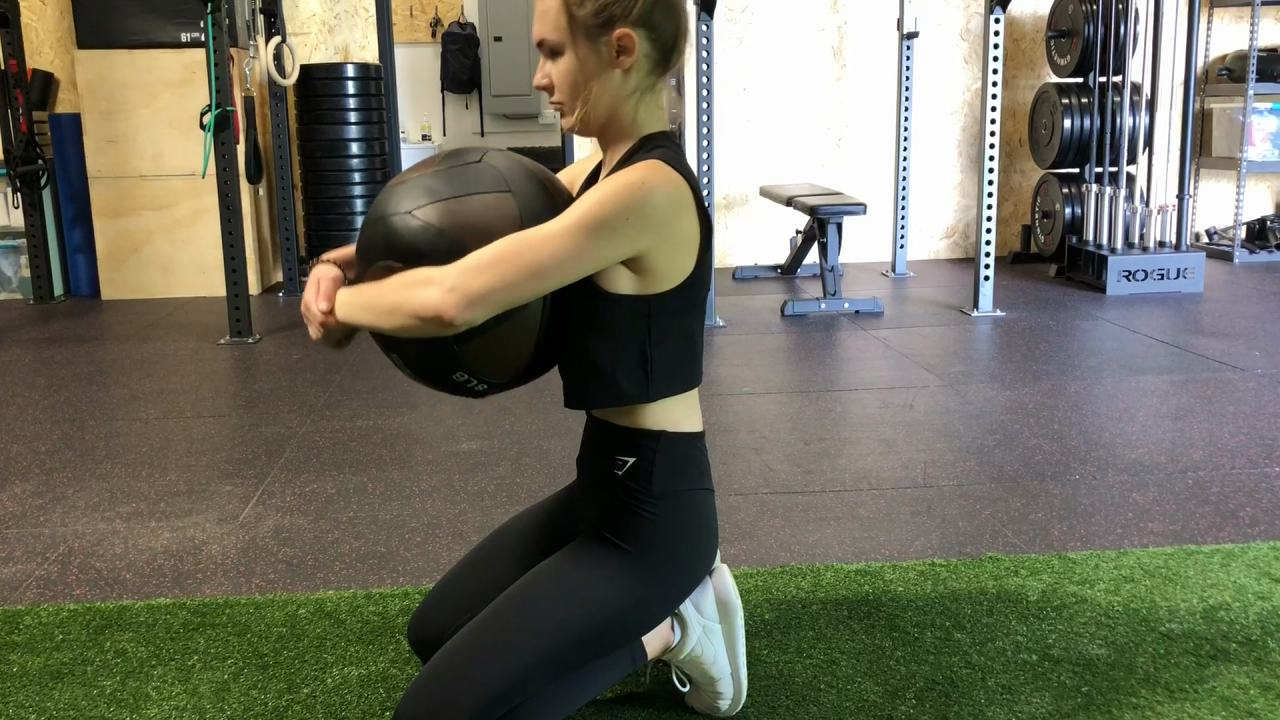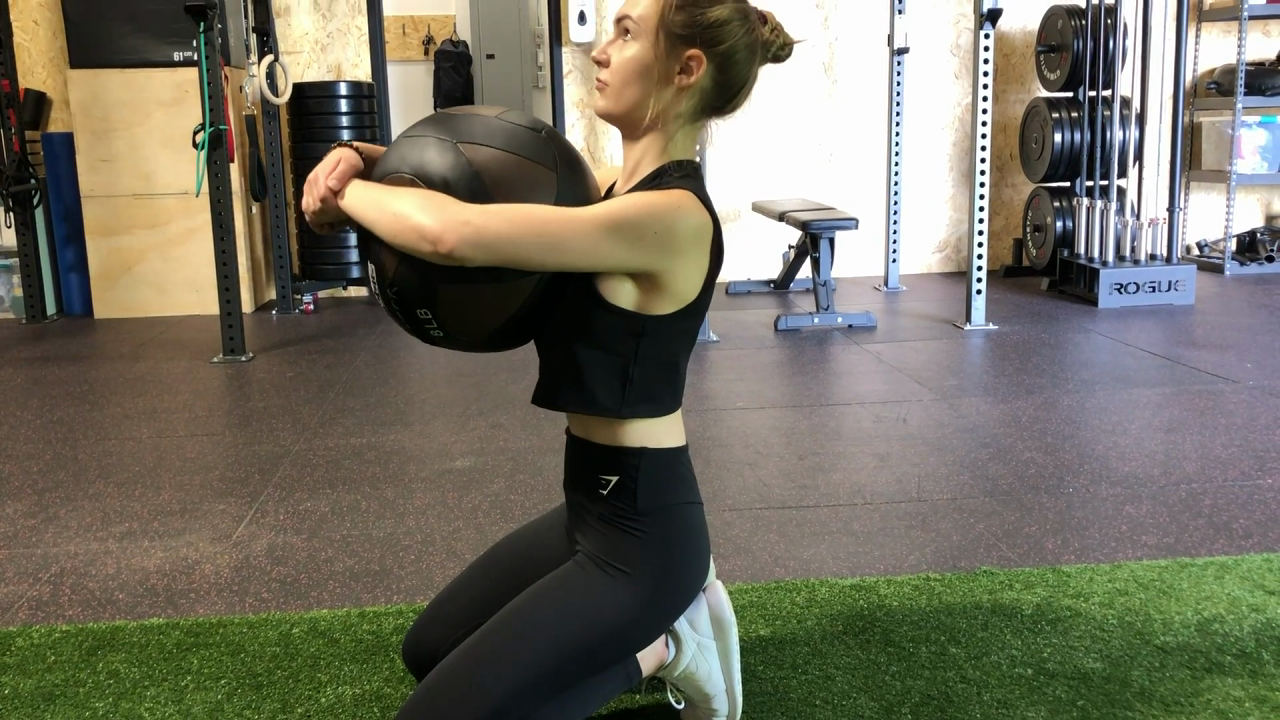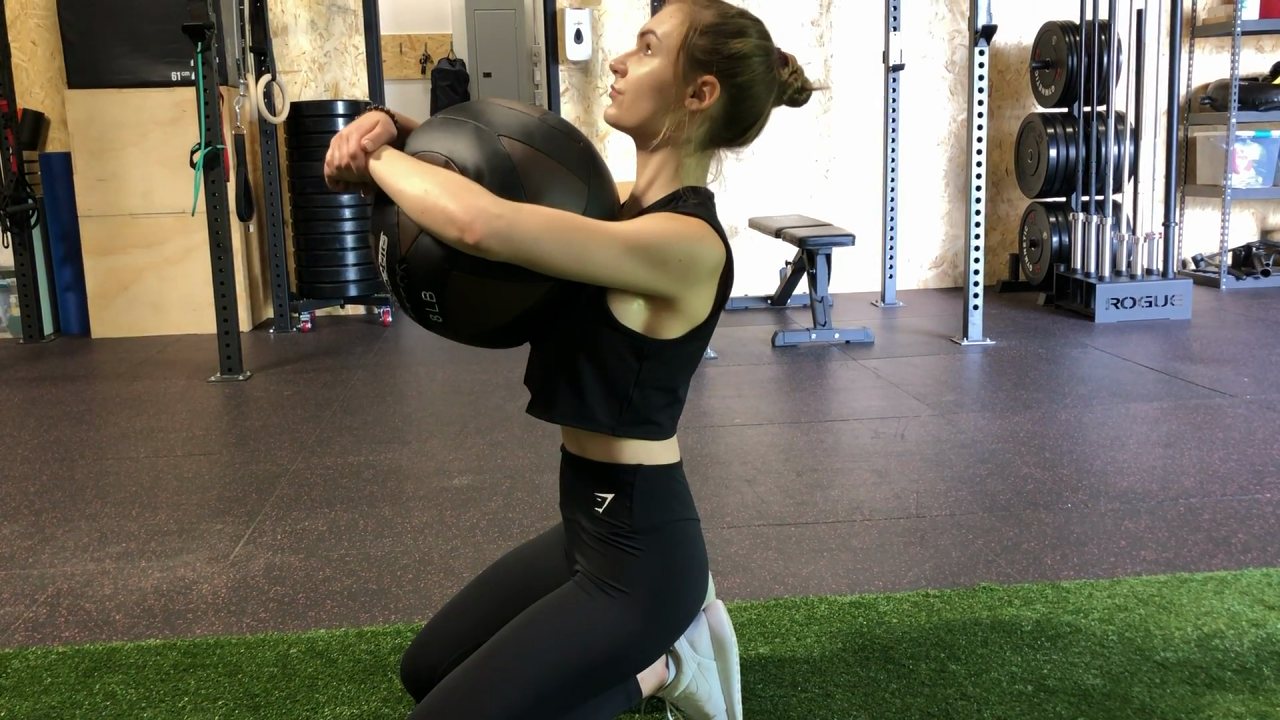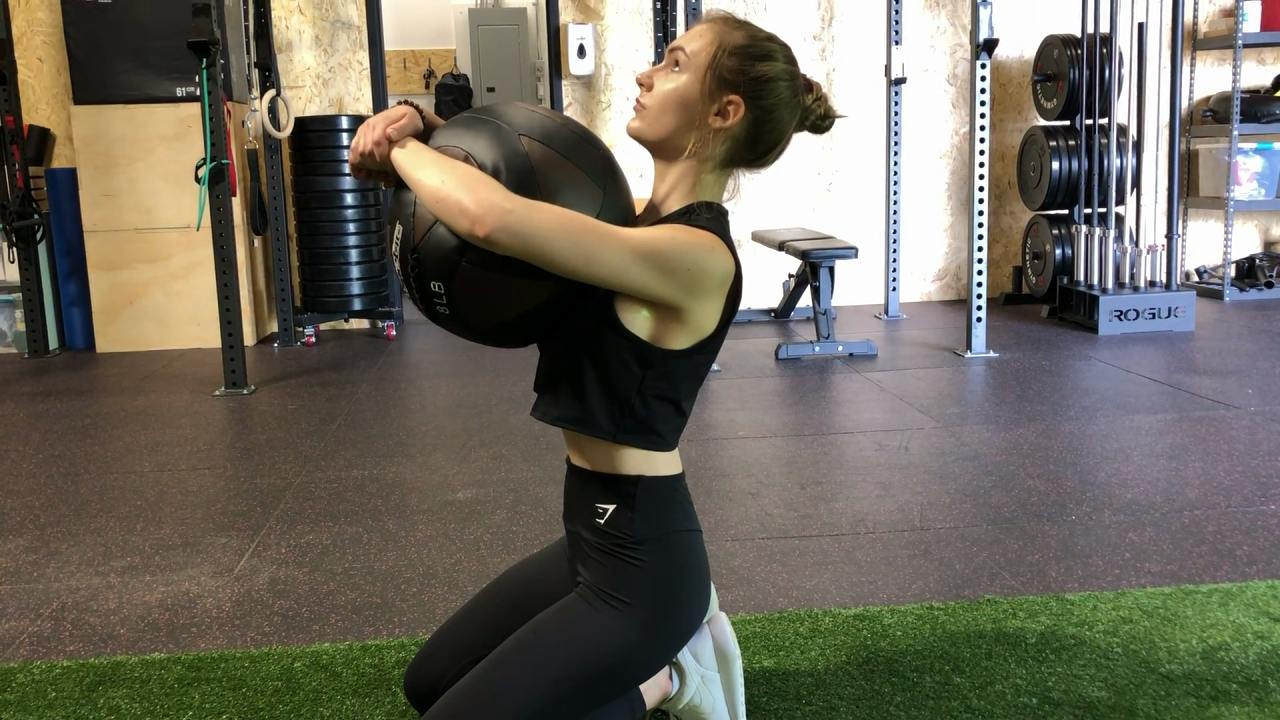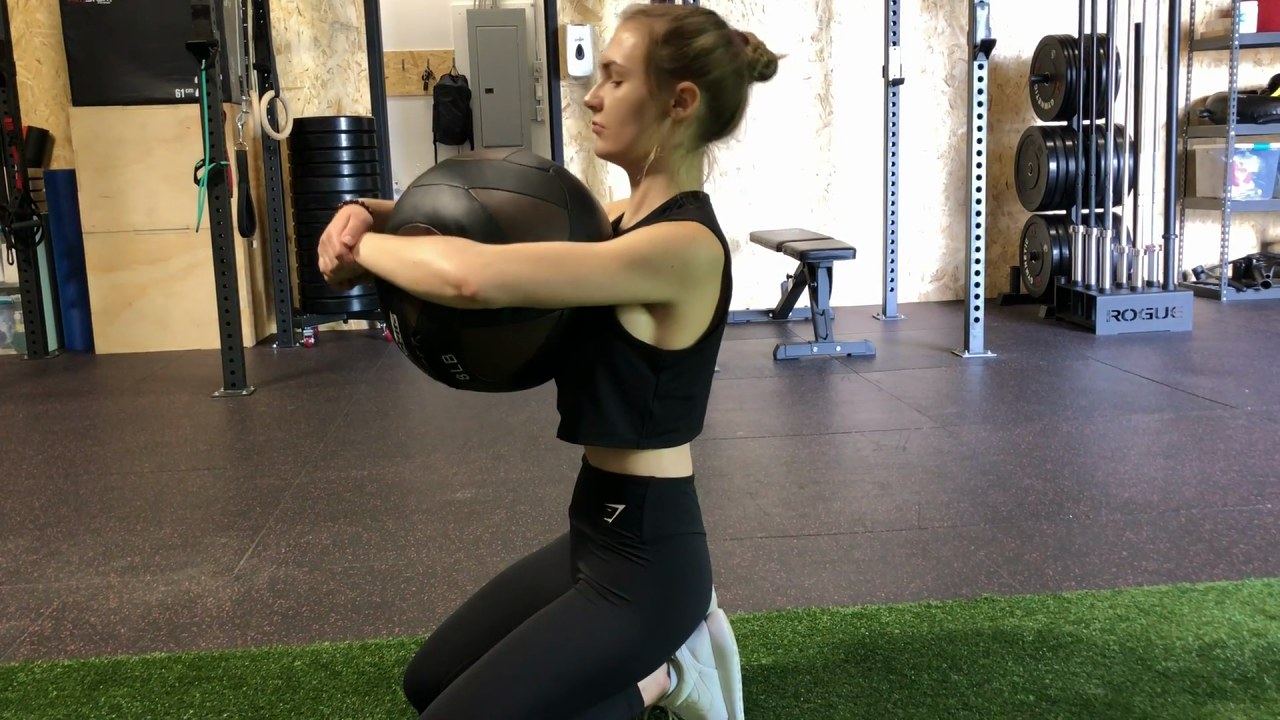
dt=1s
person 1, frame 1
left shoulder: (648, 188)
right shoulder: (607, 168)
left elbow: (450, 299)
left wrist: (341, 306)
right wrist: (341, 263)
left hip: (652, 511)
right hip: (608, 480)
right knee: (433, 633)
left ankle: (664, 629)
right ankle: (658, 608)
person 1, frame 2
left shoulder: (671, 215)
right shoulder: (624, 185)
left elbow: (454, 234)
left wrist: (347, 193)
right wrist: (359, 159)
left hip: (641, 528)
right hip: (599, 502)
right knee: (427, 651)
left ankle: (658, 647)
right ankle: (657, 624)
person 1, frame 3
left shoulder: (686, 241)
right shoulder: (633, 203)
left elbow: (480, 223)
left wrist: (378, 160)
right wrist: (392, 125)
left hip: (638, 551)
right hip: (596, 522)
right ankle: (657, 645)
person 1, frame 4
left shoulder: (696, 253)
right shoulder: (649, 218)
left elbow: (489, 217)
right elbow: (511, 183)
left wrist: (399, 149)
right wrist: (419, 124)
left hip: (640, 562)
right hip: (600, 534)
right ankle: (658, 659)
person 1, frame 5
left shoulder: (684, 245)
right shoulder: (631, 218)
left elbow: (473, 277)
left wrist: (364, 248)
right wrist: (368, 213)
left hip: (646, 558)
right hip: (602, 531)
right ankle: (658, 655)
